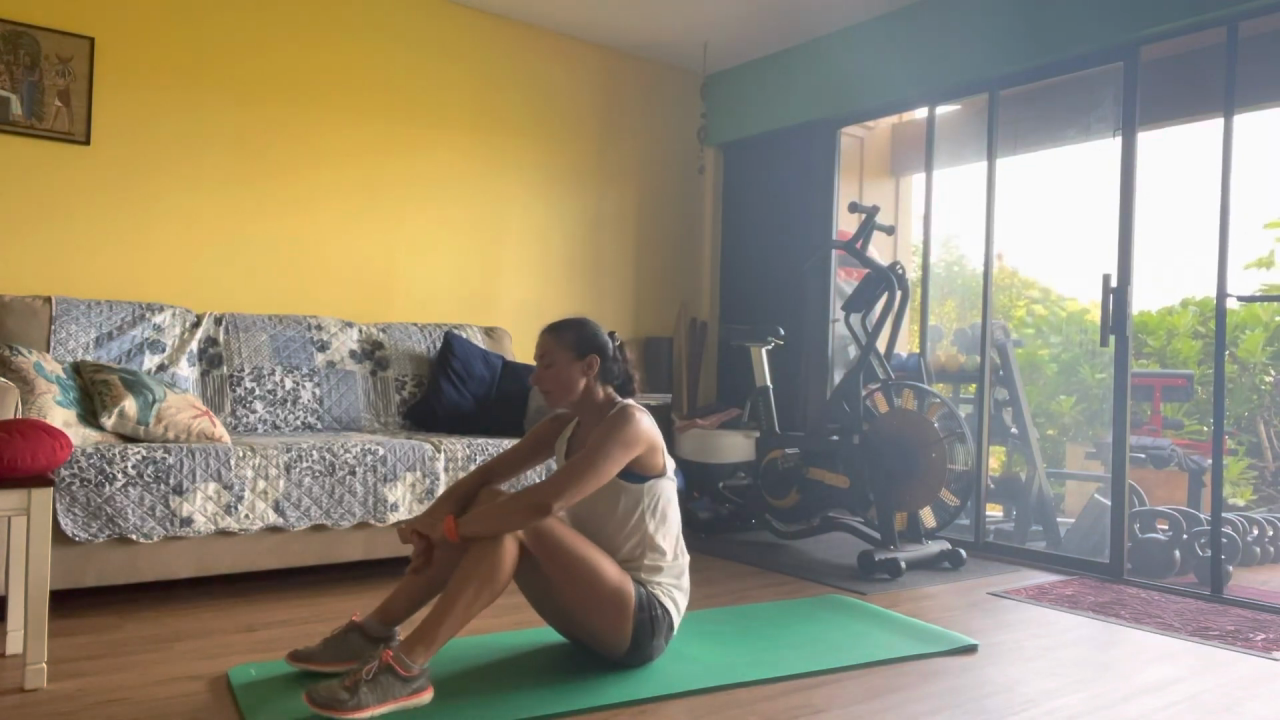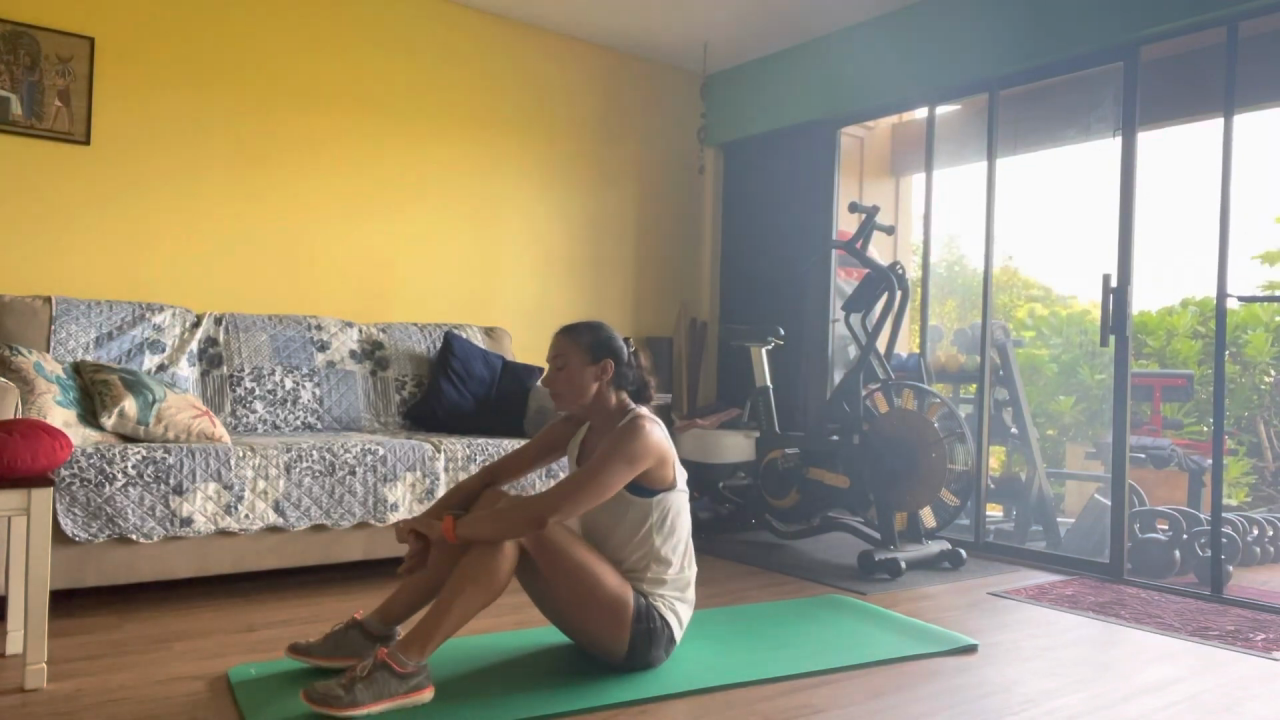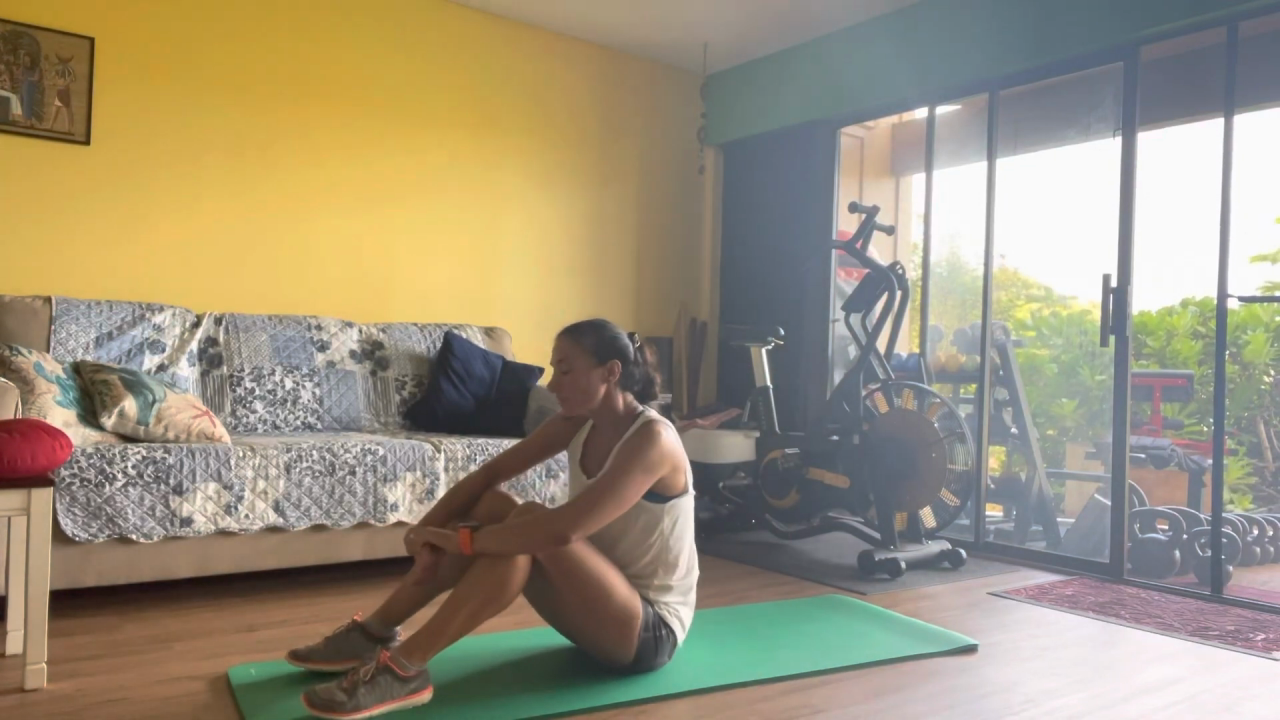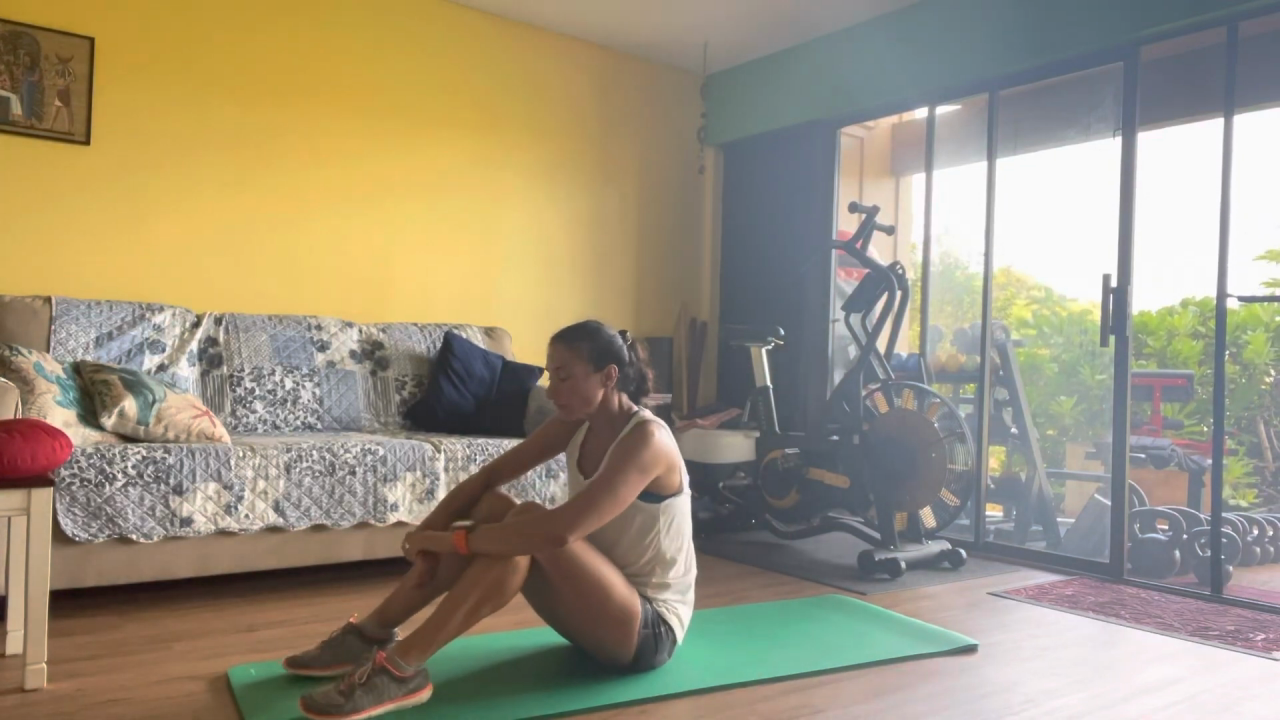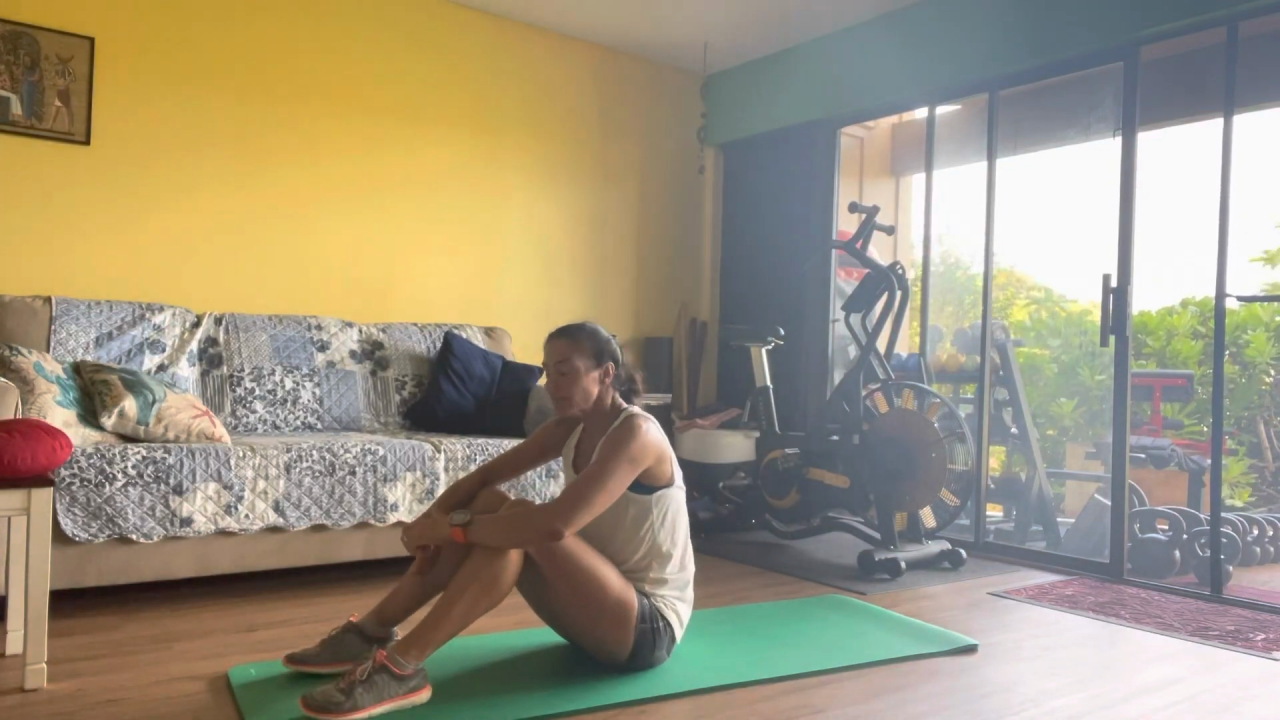
dt=0.3s
person 1, frame 1
left shoulder: (629, 422)
right shoulder: (564, 426)
left elbow: (546, 502)
right elbow: (481, 477)
left wrist: (448, 527)
right wrist: (430, 522)
left hip: (645, 616)
right hip: (593, 608)
left knee: (517, 521)
right knee: (487, 504)
left ankle: (406, 667)
right ankle: (374, 632)
person 1, frame 2
left shoulder: (640, 434)
right shoulder: (577, 427)
left elbow: (543, 514)
right elbow: (490, 476)
left wrist: (446, 529)
right wrist: (425, 524)
left hip: (648, 624)
right hip: (599, 602)
left knee: (519, 519)
right knee: (490, 504)
left ankle: (402, 666)
right ankle: (374, 631)
person 1, frame 3
left shoulder: (653, 439)
right shoulder: (576, 424)
left elbow: (563, 530)
right elbow: (488, 474)
left wrist: (459, 538)
right wrist: (428, 530)
left hip: (650, 630)
right hip: (599, 605)
left knee: (530, 521)
right knee: (491, 505)
left ankle: (404, 668)
right ankle: (374, 632)
person 1, frame 4
left shoulder: (647, 439)
right shoulder: (574, 427)
left elbow: (561, 530)
right elbow: (486, 478)
left wrist: (454, 539)
right wrist: (428, 534)
left hip: (650, 627)
right hip: (597, 606)
left knee: (529, 524)
right knee: (491, 507)
left ankle: (401, 669)
right ankle: (371, 634)
person 1, frame 5
left shoulder: (636, 432)
right shoulder: (570, 429)
left elbow: (556, 525)
right elbow: (482, 476)
left wrist: (452, 527)
right wrist: (429, 523)
left hip: (648, 626)
right hip: (596, 608)
left knee: (521, 518)
right knee: (487, 503)
left ankle: (401, 667)
right ankle: (371, 633)
